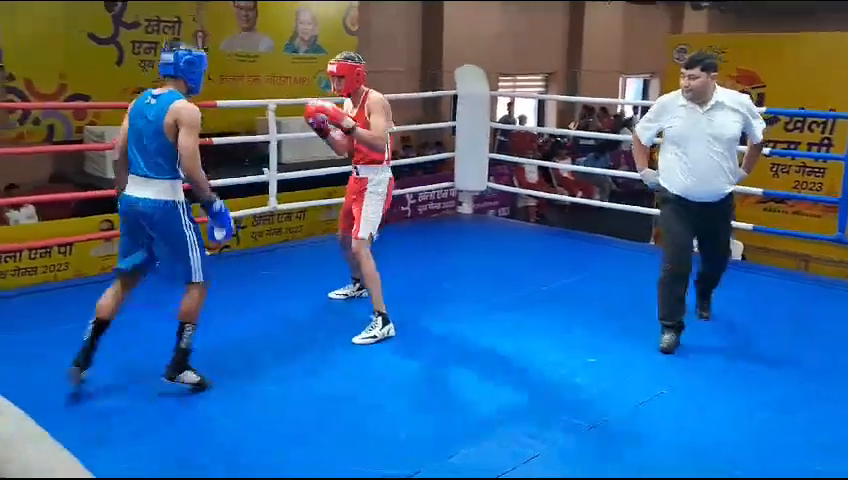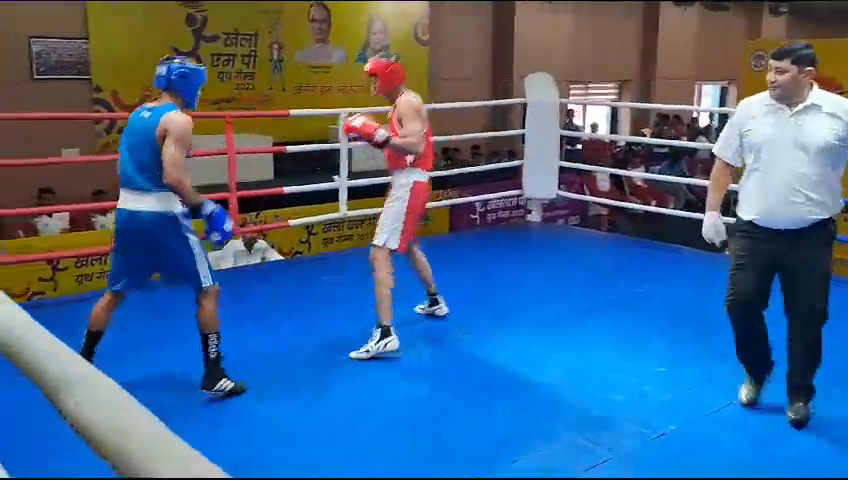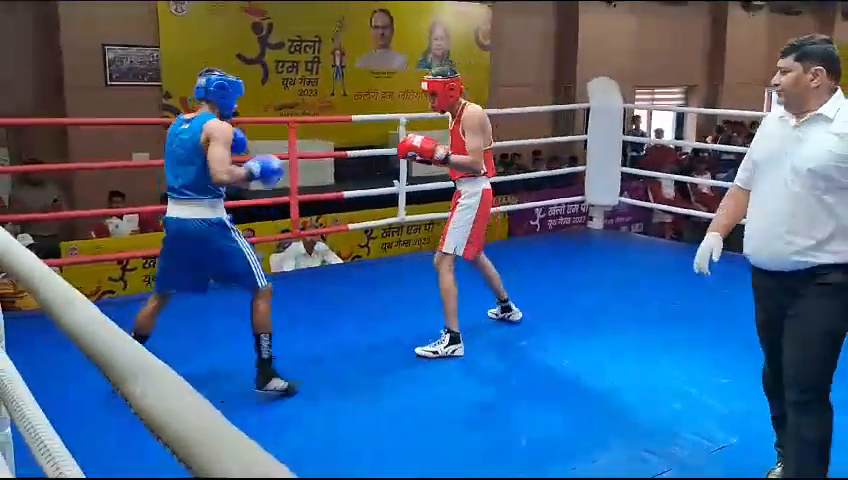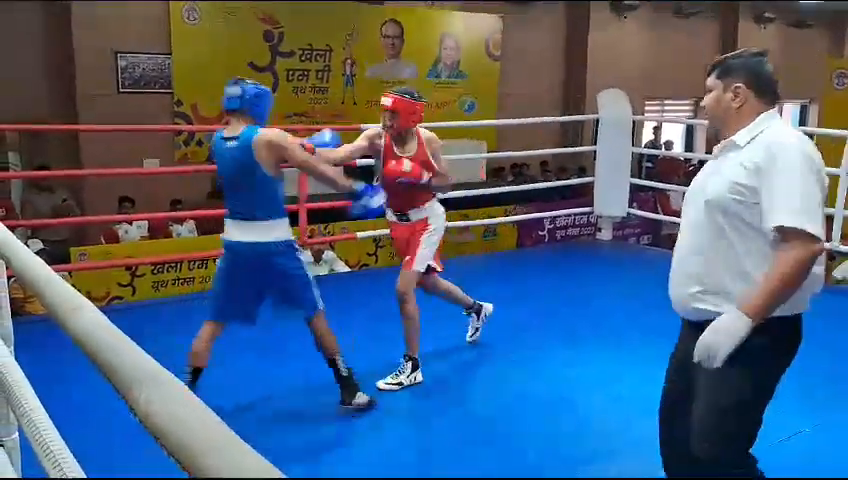
dt=0.7s
person 1, frame 1
left shoulder: (739, 104)
right shoulder: (667, 105)
left elbow: (758, 138)
right elbow: (639, 136)
left wrist: (744, 171)
right wrist: (644, 170)
left hip: (719, 202)
right hip: (676, 201)
left knee: (716, 260)
right knee: (675, 265)
left ankle: (703, 293)
right ankle: (671, 328)
person 1, frame 2
right shoulder: (750, 109)
right elbow: (724, 162)
right wrist: (712, 211)
left hip: (810, 235)
right hip: (754, 230)
left knee: (807, 316)
right knee: (741, 303)
left ankle: (799, 393)
right ankle: (756, 371)
person 1, frame 3
right shoulder: (773, 123)
right elbow: (745, 185)
right wrist: (715, 231)
right hip: (769, 277)
left knee: (804, 389)
right knee: (777, 381)
person 1, frame 4
left shoulder: (782, 149)
right shoulder: (731, 149)
left elbow: (804, 245)
left wrist: (742, 317)
left hip: (750, 337)
right hip: (703, 327)
right knee: (677, 434)
person 2, frame 1
left shoulder: (138, 104)
right shoulder: (185, 110)
left elbow: (119, 158)
right elbow: (189, 168)
right wrist: (214, 204)
left hip: (133, 199)
right hip: (164, 203)
left knee: (123, 281)
right knee: (197, 283)
left ankle: (83, 358)
right ankle: (178, 366)
person 2, frame 2
left shoulder: (137, 115)
right shoulder: (178, 120)
right elbow: (174, 178)
right wrist: (206, 209)
left hip: (127, 212)
right hip: (161, 215)
left knee: (115, 293)
right knee: (208, 290)
right ankle: (214, 375)
person 2, frame 3
left shoulder: (176, 126)
right shoulder: (217, 127)
right elbow: (220, 175)
right wrist: (254, 169)
left hip: (175, 221)
right hip: (209, 225)
left knee: (160, 297)
right knee: (260, 292)
right ankle: (266, 375)
person 2, frame 4
left shoulder: (219, 142)
right shoulder: (268, 138)
right elbow: (320, 171)
left wrist: (306, 145)
right wrist: (361, 193)
left hip: (236, 244)
right hip: (275, 244)
left knee: (215, 323)
right knee: (315, 316)
right ankle: (349, 391)
person 3, frame 1
left shoulder: (375, 101)
right shoulder: (347, 104)
left elbow: (379, 143)
right elbow: (343, 150)
left wrist: (346, 124)
right wrist: (323, 128)
left hip: (376, 180)
right hip: (359, 177)
left knee: (360, 246)
right knee: (345, 236)
left ankle: (383, 321)
right ankle: (359, 284)
person 3, frame 2
left shoulder: (408, 103)
right shoulder: (400, 105)
left elbow: (416, 147)
left wrist: (377, 134)
right wrist: (373, 135)
left hip: (409, 186)
right hip: (413, 185)
left knee: (379, 256)
right knee: (408, 245)
left ankle: (384, 334)
right ankle: (435, 301)
person 3, frame 3
left shoulder: (472, 115)
right shoulder: (456, 116)
left elbow: (475, 164)
left wrist: (436, 153)
right wrist: (427, 153)
left hip: (473, 194)
right hip: (469, 192)
left knee: (444, 262)
right knee: (474, 255)
left ankle: (452, 339)
right ankle: (506, 307)
person 3, frame 4
left shoulder: (429, 140)
right shoulder: (376, 137)
left elbow: (445, 183)
right elbow: (341, 155)
left wrist: (422, 177)
left hip: (428, 219)
right hip: (398, 221)
left knee: (404, 290)
right knee: (427, 280)
left ankle: (411, 367)
right ankle: (476, 308)
